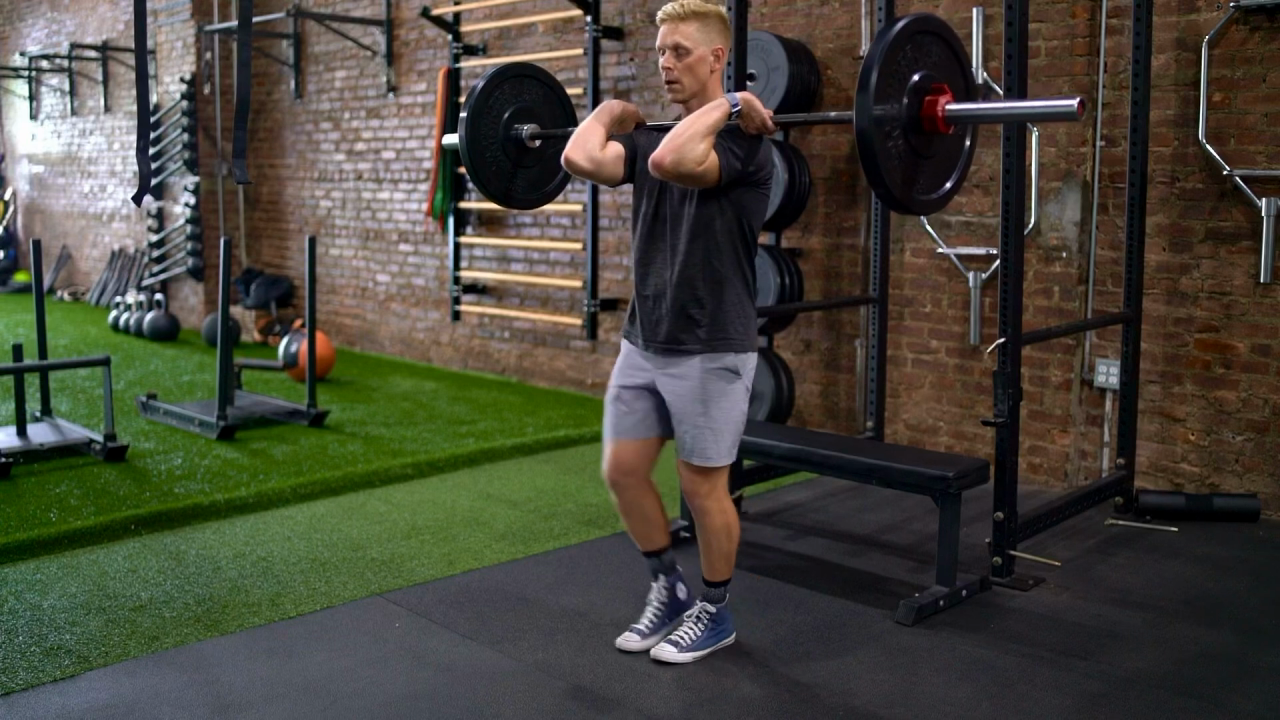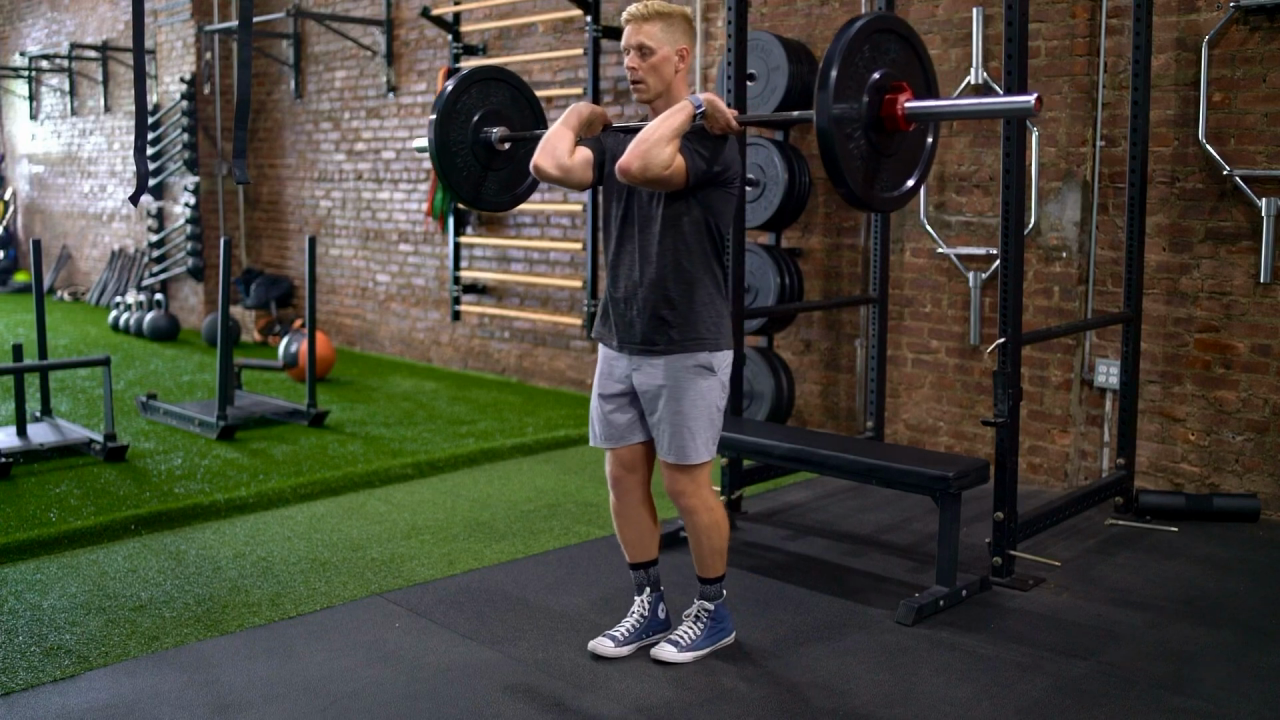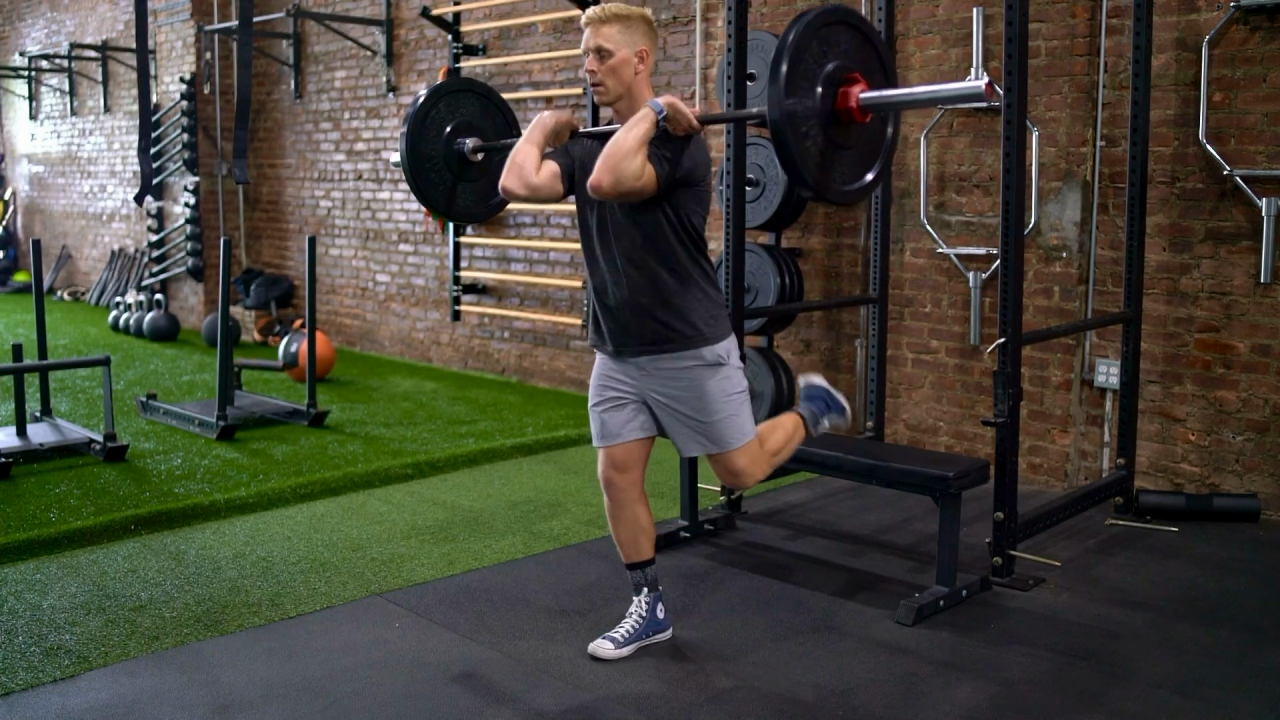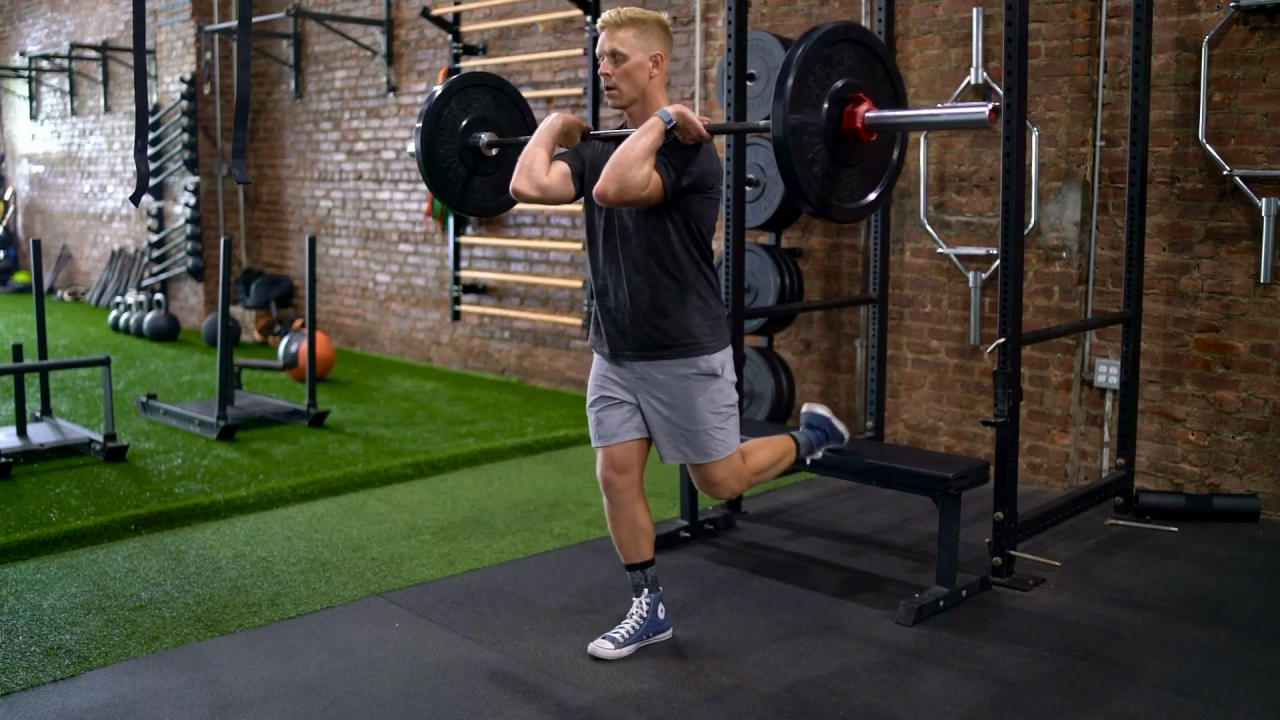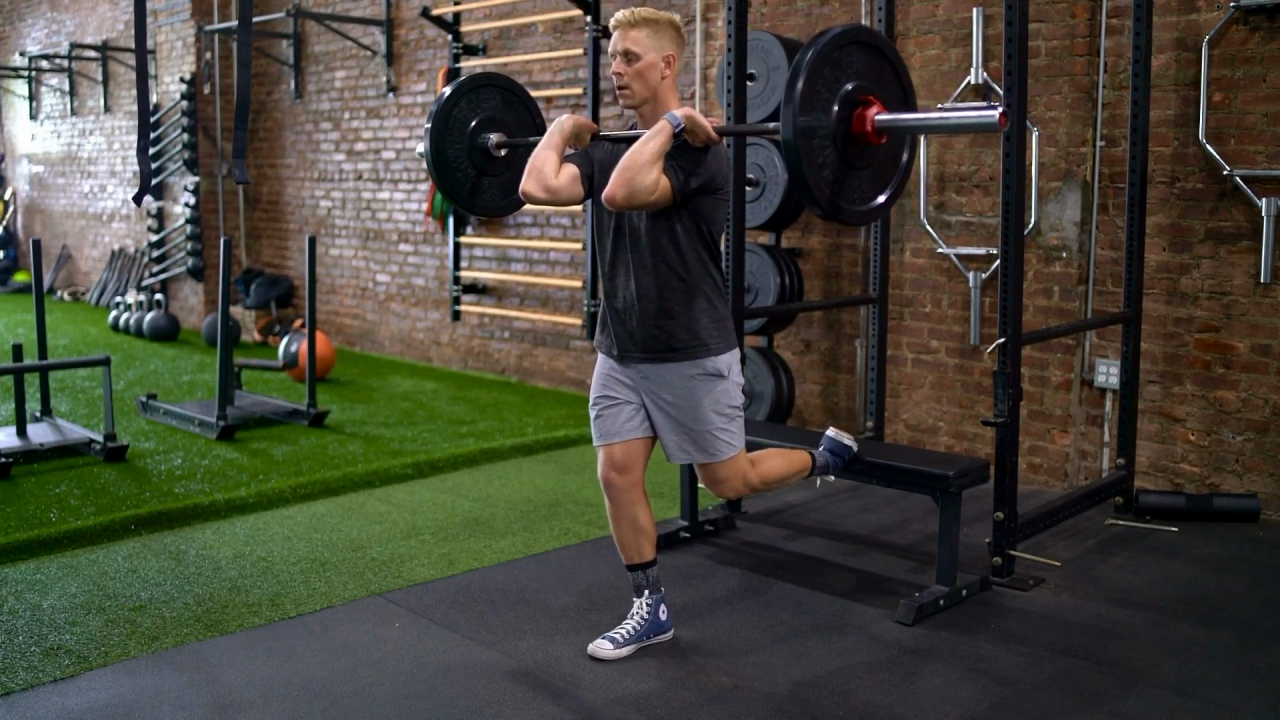
dt=1s
person 1, frame 1
left shoulder: (741, 142)
right shoulder: (647, 137)
left elbow: (671, 161)
right elbow: (580, 159)
left wrist: (729, 105)
right wrist: (611, 111)
left hip: (710, 348)
right hip: (643, 340)
left knee: (702, 487)
right knee: (621, 473)
left ankle: (713, 613)
right ankle: (668, 589)
person 1, frame 2
left shoulder: (709, 141)
right shoulder: (619, 138)
left elbow: (637, 168)
right elbow: (549, 165)
left wrist: (690, 107)
right wrist: (580, 114)
left hip: (687, 347)
right hip: (620, 341)
left knee: (687, 484)
right knee: (624, 475)
left ankle: (711, 612)
right ankle: (649, 606)
person 1, frame 3
left shoulder: (676, 142)
right shoulder: (586, 147)
left elbow: (609, 182)
right elbow: (517, 183)
left wrist: (651, 112)
right wrist: (544, 126)
left hip: (688, 345)
right hip: (619, 349)
left knee: (743, 469)
right knee: (617, 477)
left ankle: (811, 409)
right ankle: (648, 608)
person 1, frame 4
left shoulder: (688, 151)
right shoulder: (599, 148)
left elbow: (613, 189)
right elbow: (528, 185)
left wrist: (660, 120)
right wrist: (554, 126)
left hip: (685, 352)
right hip: (616, 350)
left knee: (721, 481)
right knee: (617, 477)
left ankle: (811, 434)
right ankle: (650, 608)
person 1, frame 5
left shoulder: (697, 152)
right shoulder: (608, 151)
left elbow: (621, 193)
right elbow: (537, 187)
left wrist: (670, 123)
right wrist: (562, 129)
left hip: (690, 353)
right hip: (620, 350)
left knee: (729, 481)
right knee: (617, 476)
left ankle: (827, 454)
right ankle: (650, 609)
